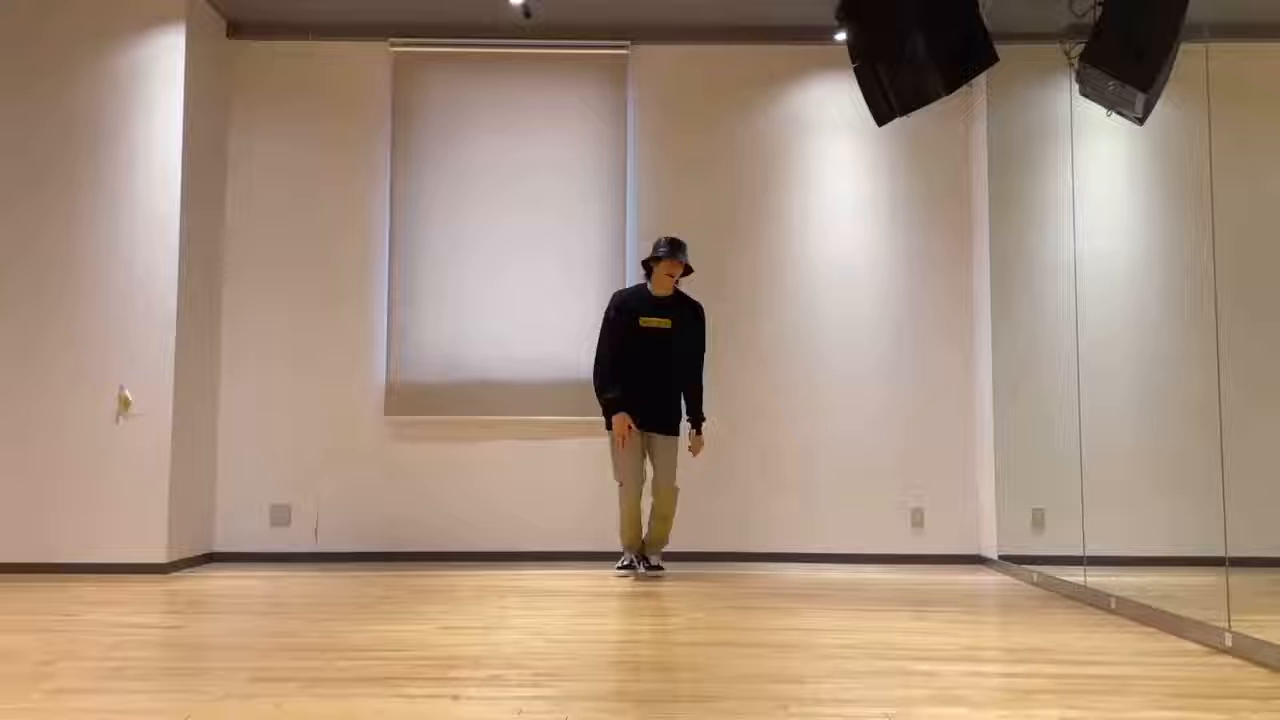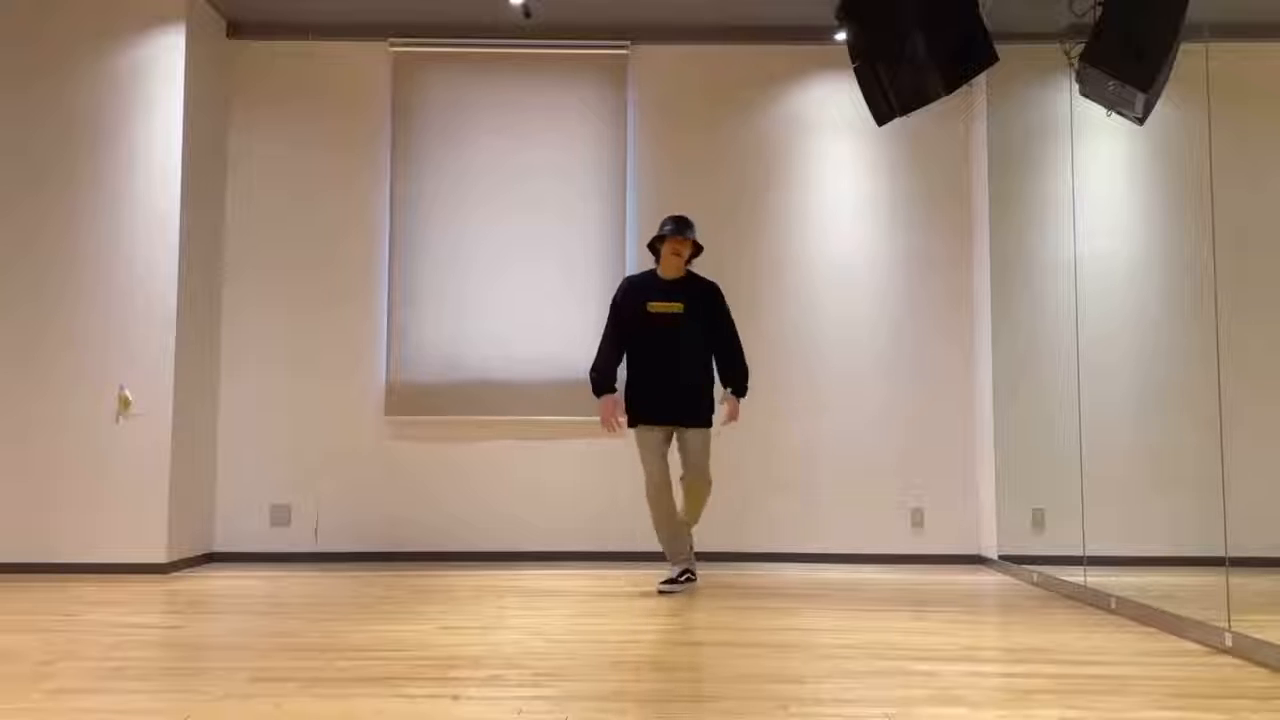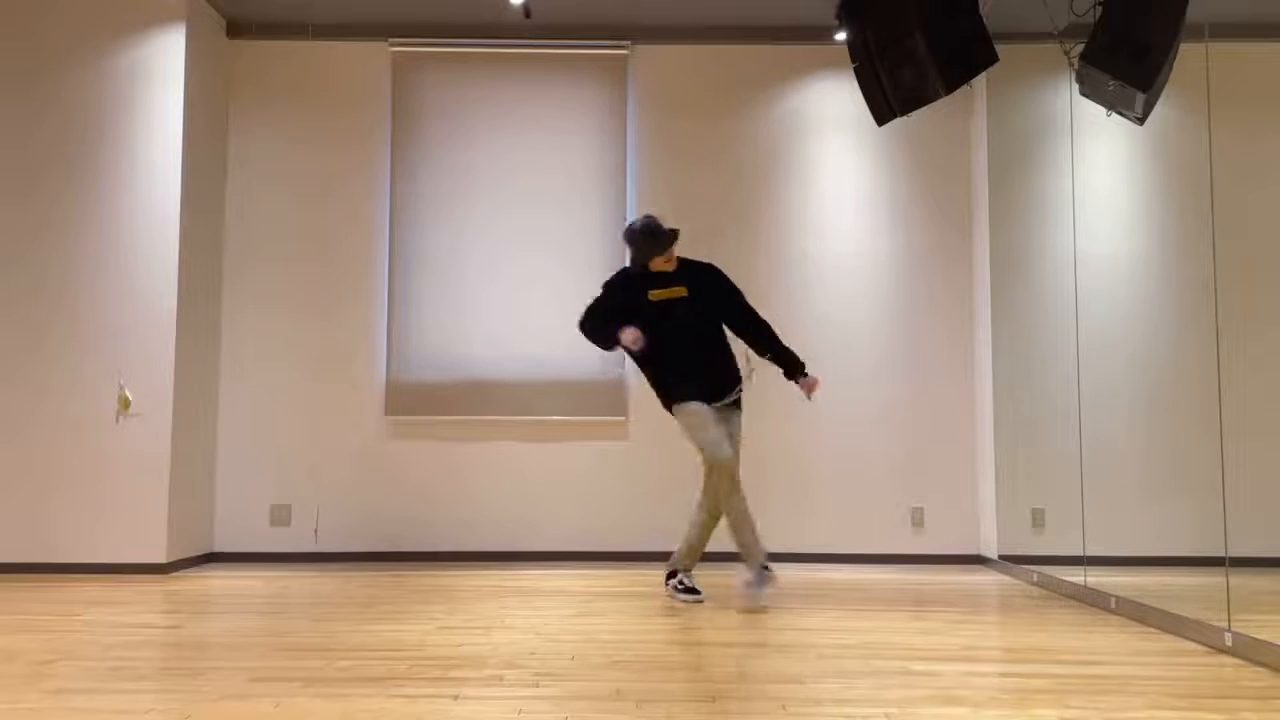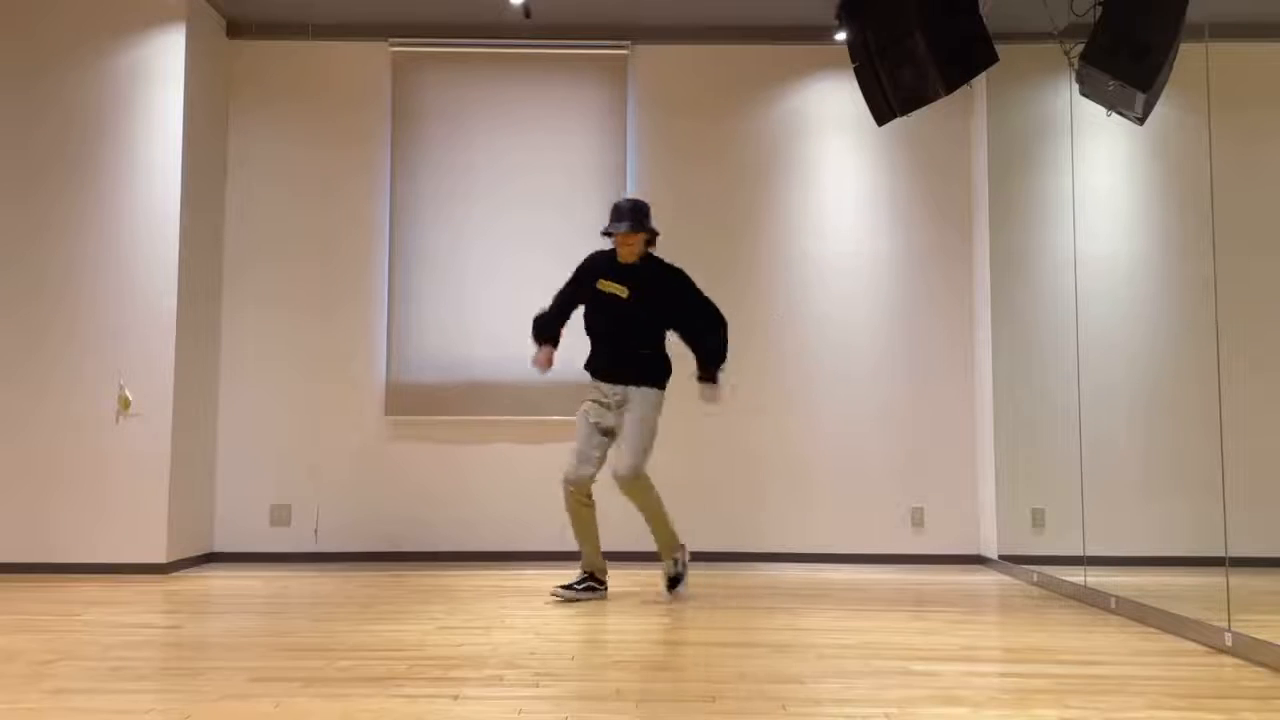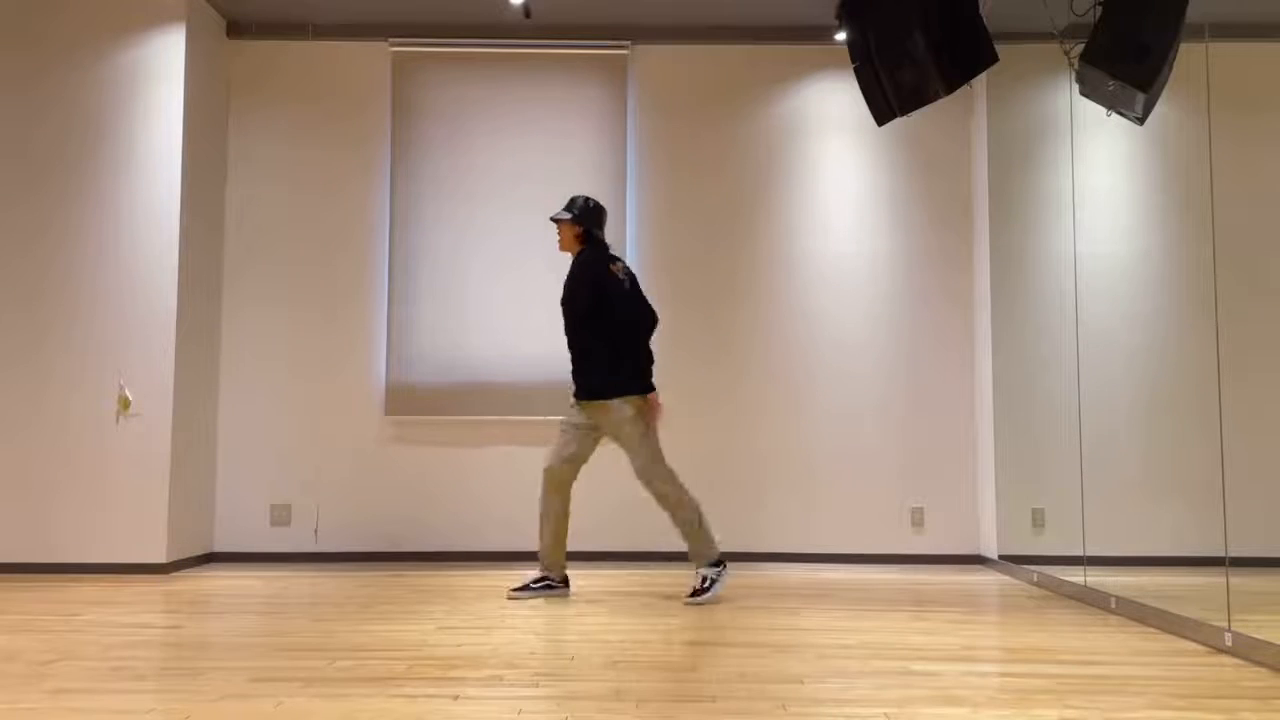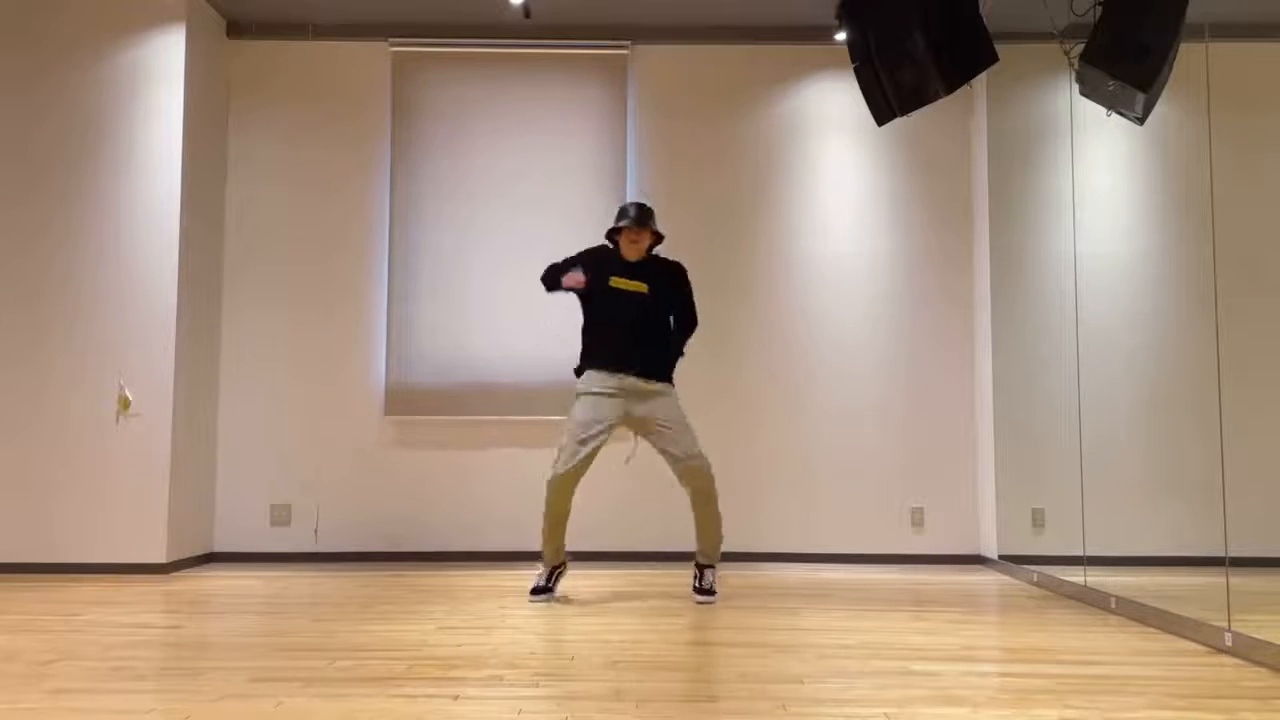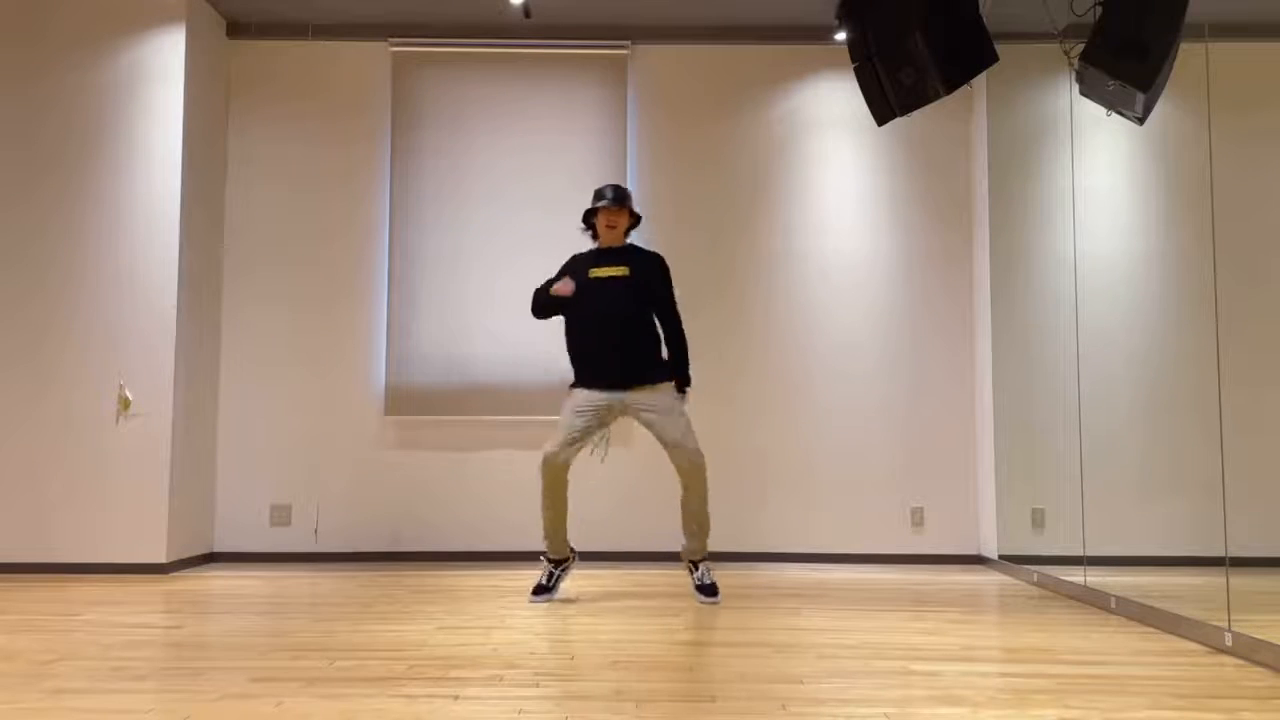
dt=0.7s
person 1, frame 1
left shoulder: (691, 312)
right shoulder: (624, 303)
left elbow: (693, 373)
right elbow: (605, 362)
left wrist: (697, 424)
right wrist: (614, 408)
left hip: (667, 416)
right hip: (627, 412)
left knee: (666, 487)
right knee: (629, 484)
left ankle: (652, 550)
right ankle: (629, 551)
person 1, frame 2
left shoulder: (707, 293)
right shoulder: (633, 289)
left elbow: (726, 345)
right elbow: (612, 343)
left wrist: (735, 390)
right wrist: (605, 390)
left hip: (694, 406)
right hip: (647, 407)
left knee: (698, 482)
right knee: (657, 484)
left ankle: (680, 533)
right ankle: (681, 565)
person 1, frame 3
left shoulder: (706, 277)
right shoulder: (628, 284)
left elbow: (751, 325)
right elbow: (591, 323)
left wrist: (795, 370)
right wrist: (619, 334)
left hip: (726, 393)
right hip: (685, 397)
left knee: (718, 485)
right knee: (722, 462)
left ankle: (680, 572)
right ankle: (756, 566)
person 1, frame 4
left shoulder: (665, 281)
right shoulder: (595, 267)
left elbow: (711, 325)
right elbow: (562, 305)
left wrist: (708, 374)
right wrist: (546, 339)
left hip: (641, 389)
right hip: (600, 389)
left knee: (628, 471)
right knee: (575, 480)
left ankle: (673, 554)
right ankle: (593, 574)
person 1, frame 5
left shoulder: (600, 268)
right shoulder: (590, 268)
left elbow: (636, 321)
right elbow: (644, 318)
left wrist: (643, 382)
left hip: (622, 394)
right hip: (590, 395)
left knee: (655, 475)
right knee: (556, 474)
left ankle: (709, 562)
right ankle: (552, 573)
person 1, frame 6
left shoulder: (670, 274)
right shoulder: (595, 262)
left elbow: (686, 322)
right elbow: (551, 276)
left wrist: (667, 359)
right wrist: (564, 277)
left hip: (654, 389)
right hip: (600, 386)
left knee: (697, 471)
right knee: (563, 475)
left ankle: (706, 564)
right ankle: (553, 563)
person 1, frame 7
left shoulder: (651, 264)
right shoulder: (578, 265)
left elbow: (671, 323)
right elbow: (539, 307)
left wrist: (681, 378)
right wrist: (551, 291)
left hip: (651, 384)
right hip: (592, 387)
left knee: (691, 459)
right knee: (553, 460)
left ankle: (697, 561)
right ankle: (558, 557)
